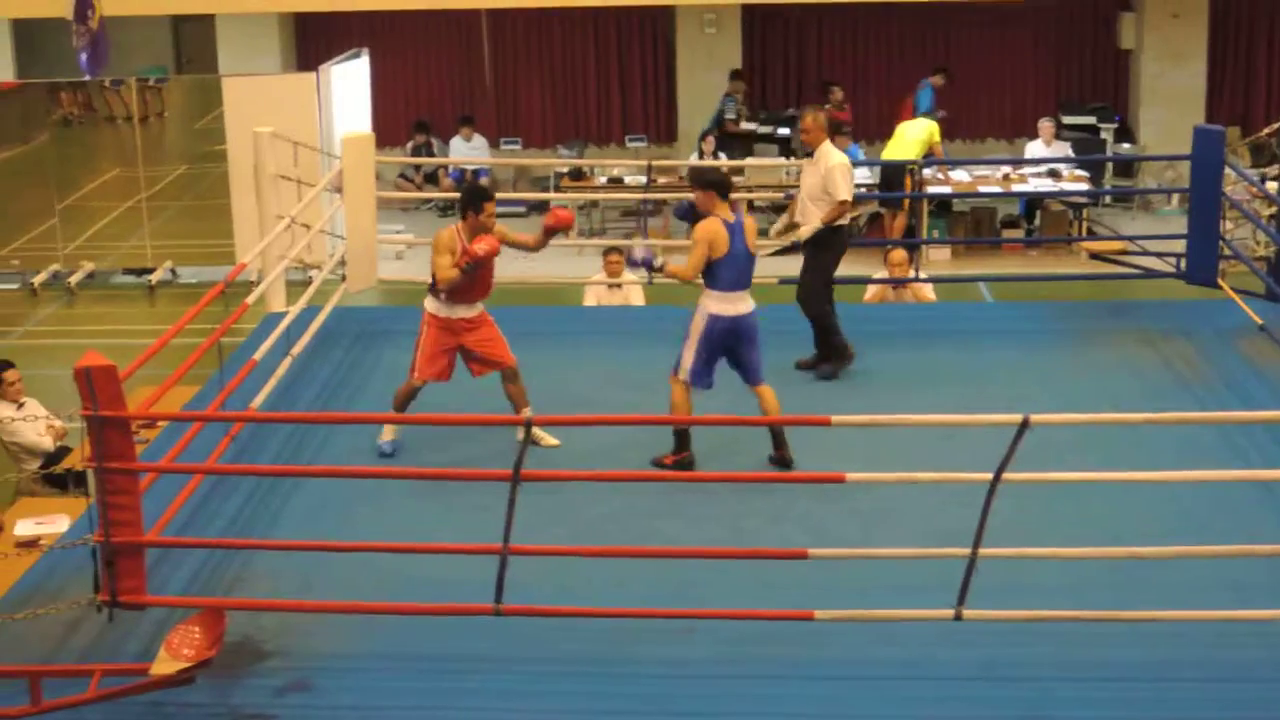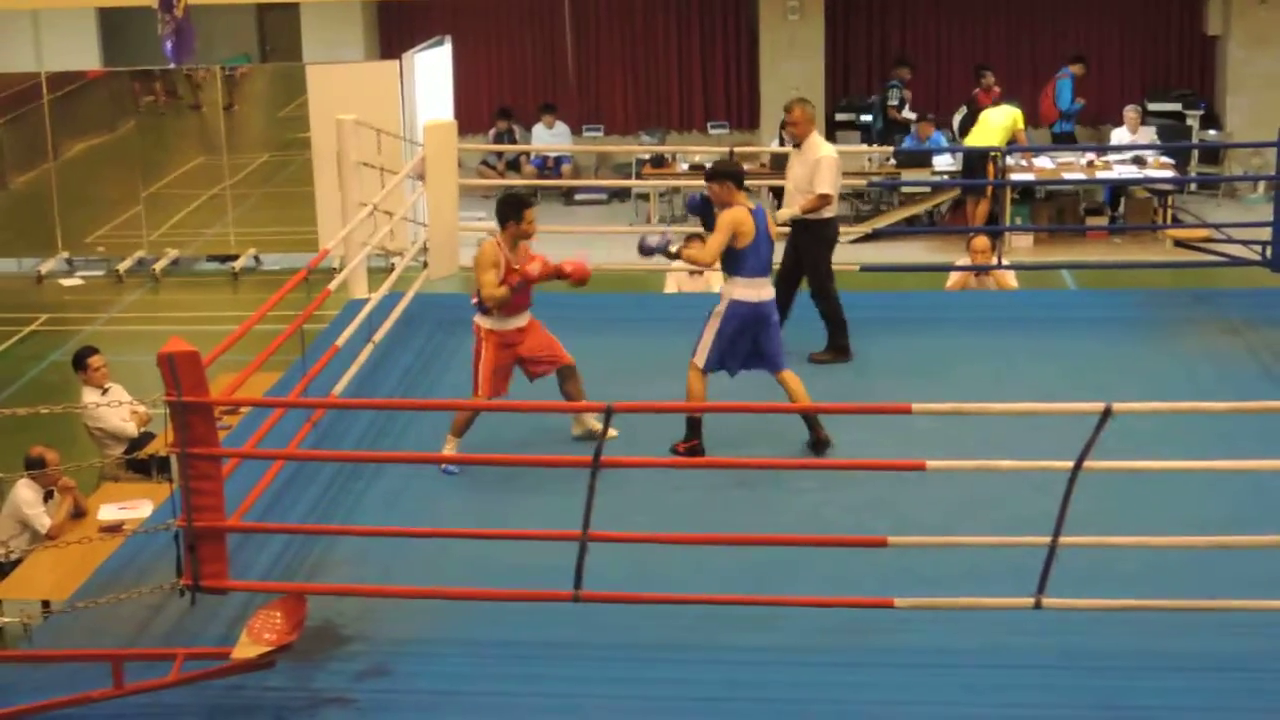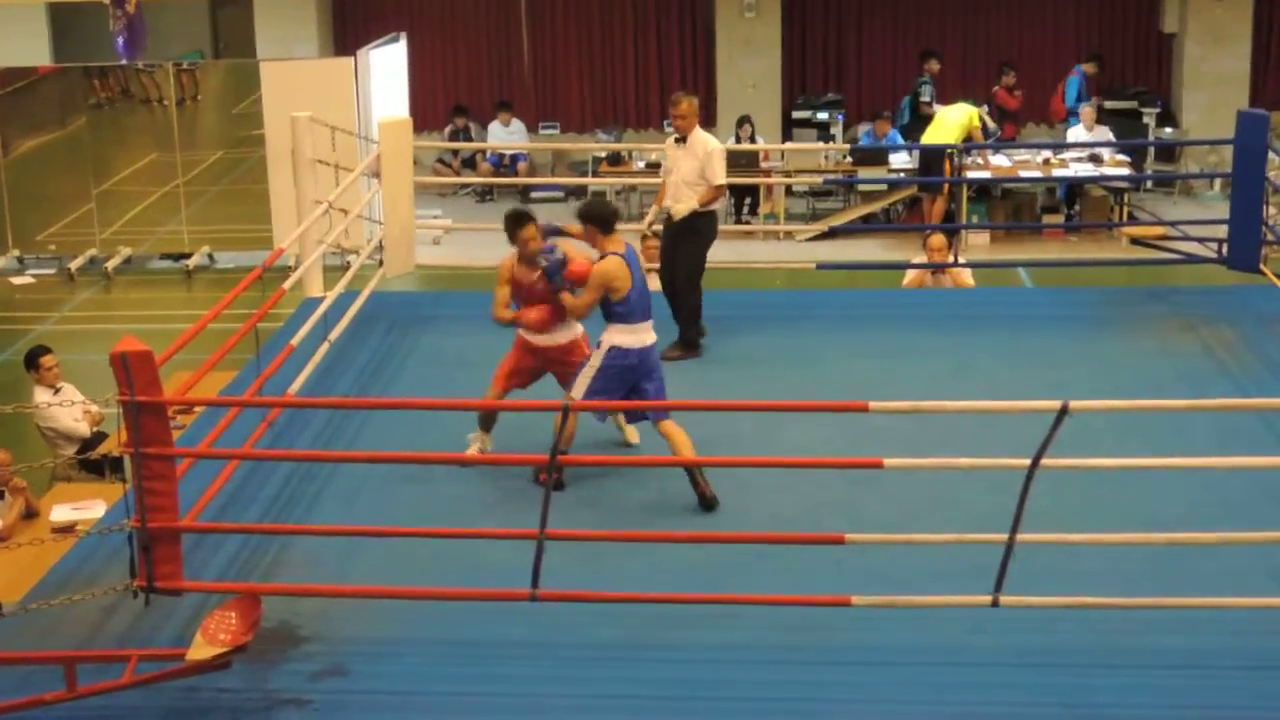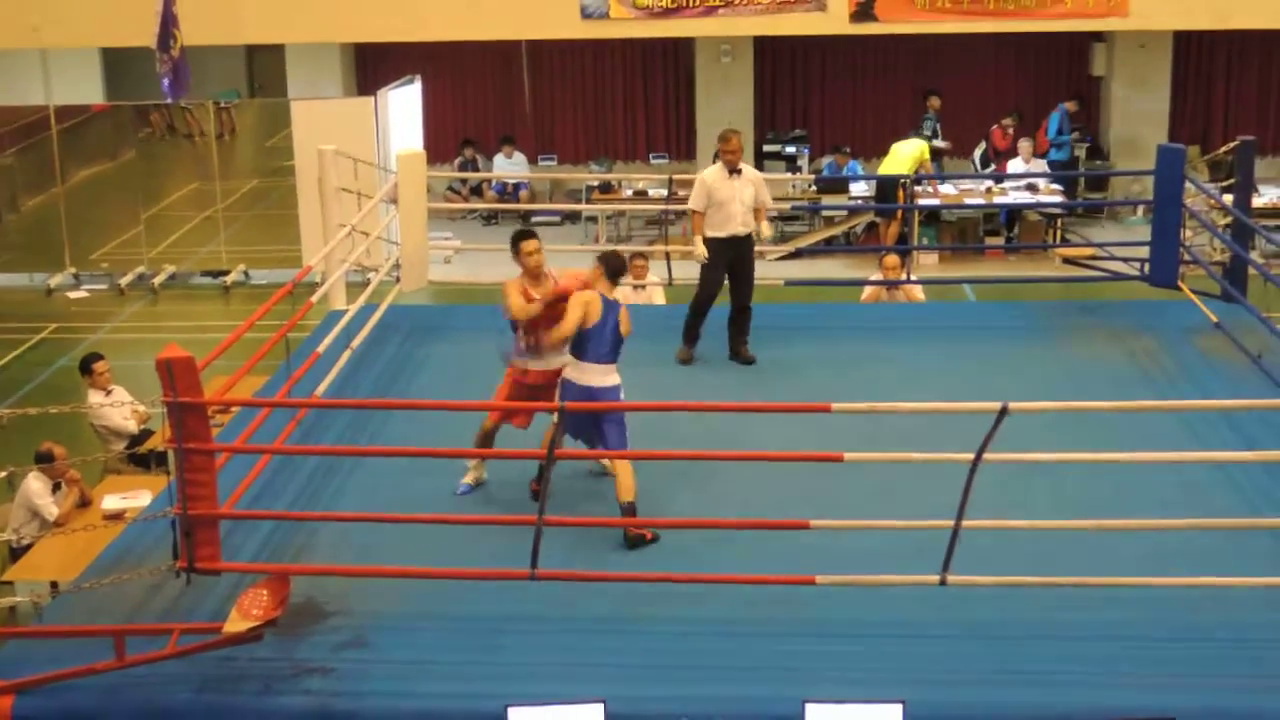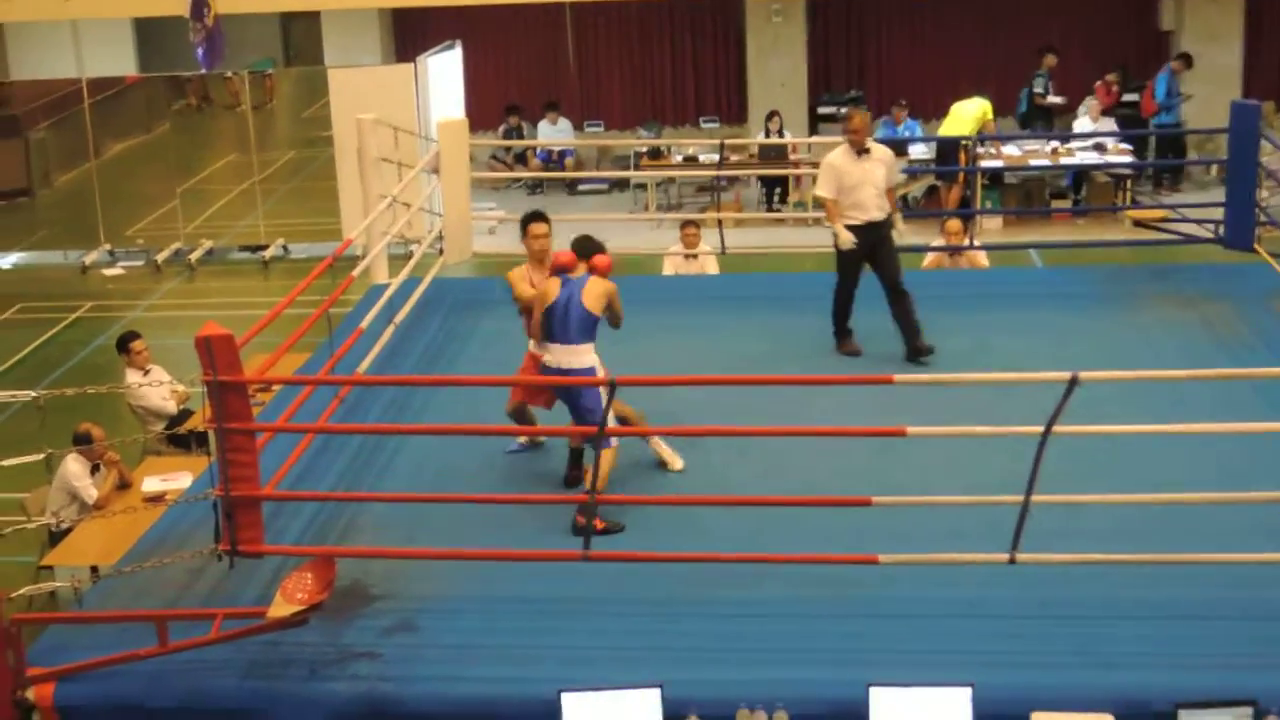
dt=1s
person 1, frame 1
left shoulder: (705, 228)
right shoulder: (749, 224)
left elbow: (689, 274)
left wrist: (655, 264)
left hip: (714, 314)
right hip: (744, 313)
left knee: (680, 381)
right knee: (758, 382)
left ankle: (682, 452)
right ankle: (782, 450)
person 1, frame 2
left shoulder: (732, 216)
right shoulder: (765, 214)
left elbow: (707, 258)
left wrist: (670, 248)
right wrist: (709, 220)
left hip: (738, 301)
right hip: (765, 300)
left knee: (697, 368)
right knee: (780, 368)
left ankle: (693, 440)
right ankle: (817, 432)
person 1, frame 3
left shoulder: (605, 269)
right shoulder: (629, 248)
left elbow: (577, 311)
right elbow: (595, 236)
left wrist: (556, 281)
left hip: (617, 348)
right hip: (646, 347)
left knee: (572, 403)
right knee: (661, 419)
left ankle: (554, 471)
right ankle: (701, 485)
person 1, frame 4
left shoulder: (583, 297)
right shoulder: (623, 314)
left elbow: (564, 331)
left wrist: (542, 340)
left hip: (574, 383)
right hip: (608, 388)
left knee: (555, 428)
right knee: (619, 457)
left ankle: (539, 484)
right ankle: (633, 526)
person 1, frame 5
left shoulder: (549, 286)
right shoulder: (606, 287)
left elbow: (536, 334)
right elbow: (617, 323)
left hip: (551, 367)
right hip: (583, 369)
left knee: (585, 418)
right knee: (607, 445)
left ankle: (574, 470)
right ankle: (585, 515)
person 2, frame 1
left shoulder: (494, 232)
right shoulder: (445, 238)
left elbow: (532, 245)
right elbow: (443, 282)
left wrist: (549, 230)
right wrist: (471, 262)
left hip: (474, 316)
right hip: (441, 318)
left knee: (510, 367)
right knee: (417, 380)
left ankle: (528, 427)
right ankle: (390, 427)
person 2, frame 2
left shoulder: (524, 245)
right shoulder: (487, 252)
left elbow: (541, 271)
right elbow: (489, 299)
left wrist: (561, 270)
right wrist: (520, 280)
left hip: (523, 324)
right hip: (494, 331)
left knee: (567, 366)
right knee: (482, 398)
left ankle: (584, 423)
right ankle: (449, 448)
person 2, frame 3
left shoulder: (561, 253)
right shoulder: (508, 268)
right elbow: (498, 313)
right wrist: (521, 318)
left hip: (569, 340)
right hip: (530, 341)
right knee: (493, 398)
left ankle: (620, 419)
right ankle: (481, 440)
person 2, frame 4
left shoulder: (558, 280)
right shoulder: (512, 287)
right elbow: (521, 315)
right wrist: (550, 297)
left hip: (559, 365)
right hip: (525, 367)
right knee: (490, 424)
right ankle: (476, 470)
person 2, frame 5
right shoulder: (517, 276)
right elbow: (529, 298)
right hip: (541, 353)
left knee: (611, 406)
right knee: (514, 408)
left ankle: (657, 444)
right ankle: (534, 434)
person 3, frame 1
left shoulder: (835, 161)
right shoulder: (810, 161)
left elbow: (843, 204)
left wrist: (815, 226)
right wrist: (785, 221)
left hip: (828, 237)
right hip: (814, 236)
left knee: (808, 296)
right knee: (819, 295)
left ankle: (837, 351)
right ankle: (827, 354)
person 3, frame 2
left shoulder: (823, 154)
right shoulder: (798, 150)
left elbow: (824, 197)
left wrist: (792, 211)
left hip: (818, 228)
right hip: (801, 226)
left knee: (822, 289)
right knee: (784, 282)
left ankle: (839, 347)
person 3, frame 3
left shoulder: (710, 147)
right shoulder: (671, 144)
left elbow: (719, 188)
left wrist: (690, 205)
right wrist: (655, 210)
left hip: (699, 222)
right hip: (674, 220)
left knee: (687, 281)
right knee: (667, 277)
left ankle: (689, 342)
right ankle: (691, 327)
person 3, frame 4
left shoulder: (754, 177)
right shoulder: (707, 177)
left elbow: (760, 206)
right elbow: (697, 212)
left wrist: (764, 224)
right wrist: (698, 241)
left hip: (743, 242)
right hip: (716, 243)
left knee: (742, 299)
right knee: (705, 295)
left ankle: (738, 346)
right ankle: (688, 342)
person 3, frame 5
left shoulder: (884, 155)
right shoulder: (833, 161)
right elbow: (828, 200)
left wrist: (895, 217)
right wrist: (839, 229)
left hip: (879, 228)
right hip: (851, 232)
left knee: (895, 285)
right knee: (846, 288)
left ankle: (914, 343)
right ankle: (843, 337)
